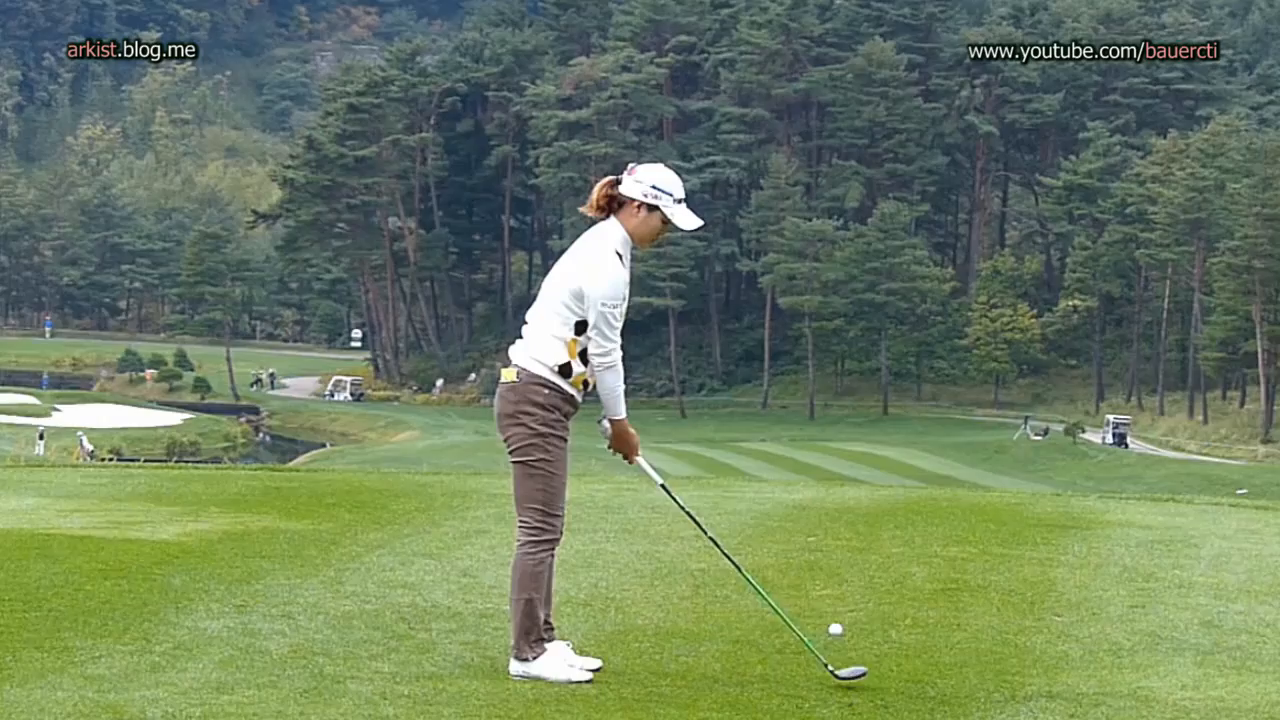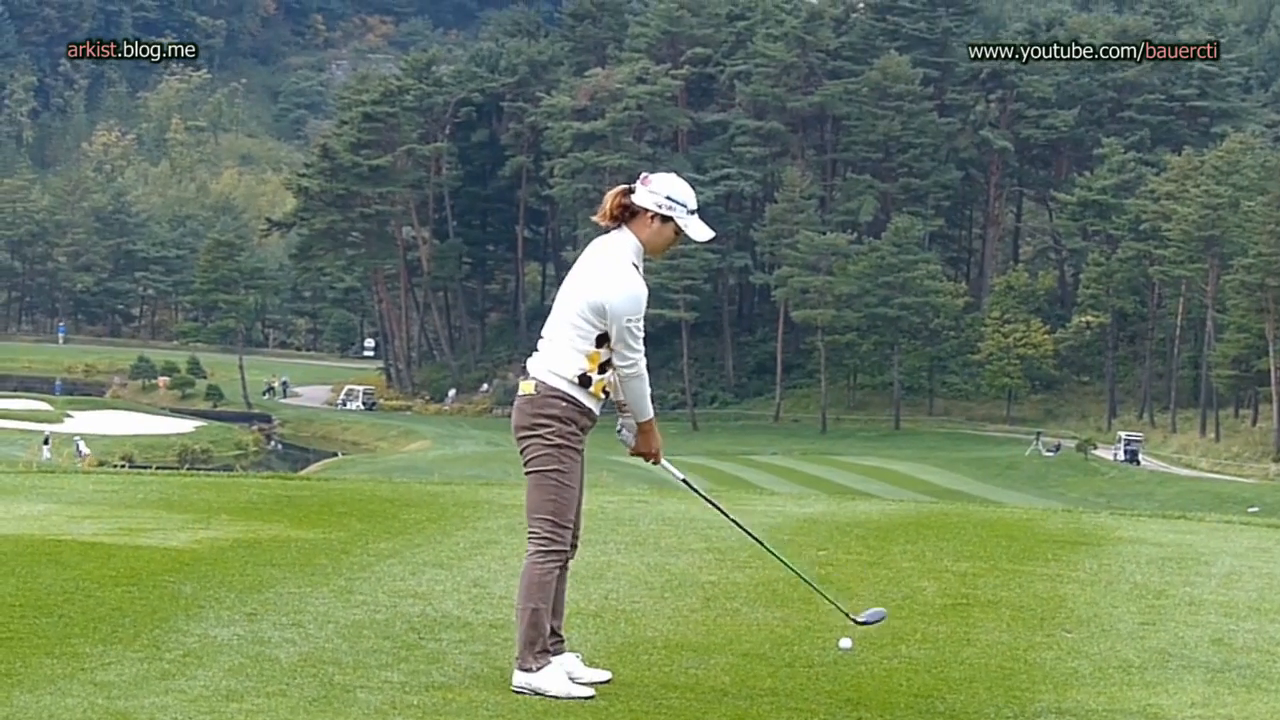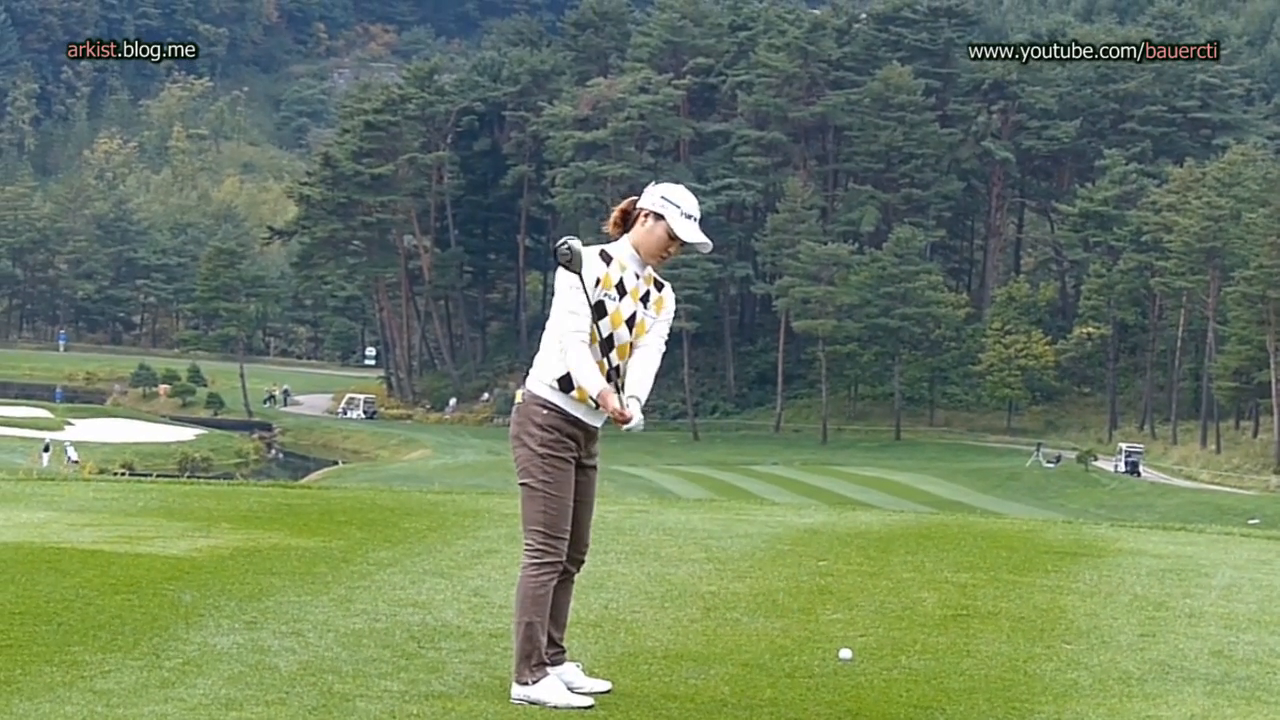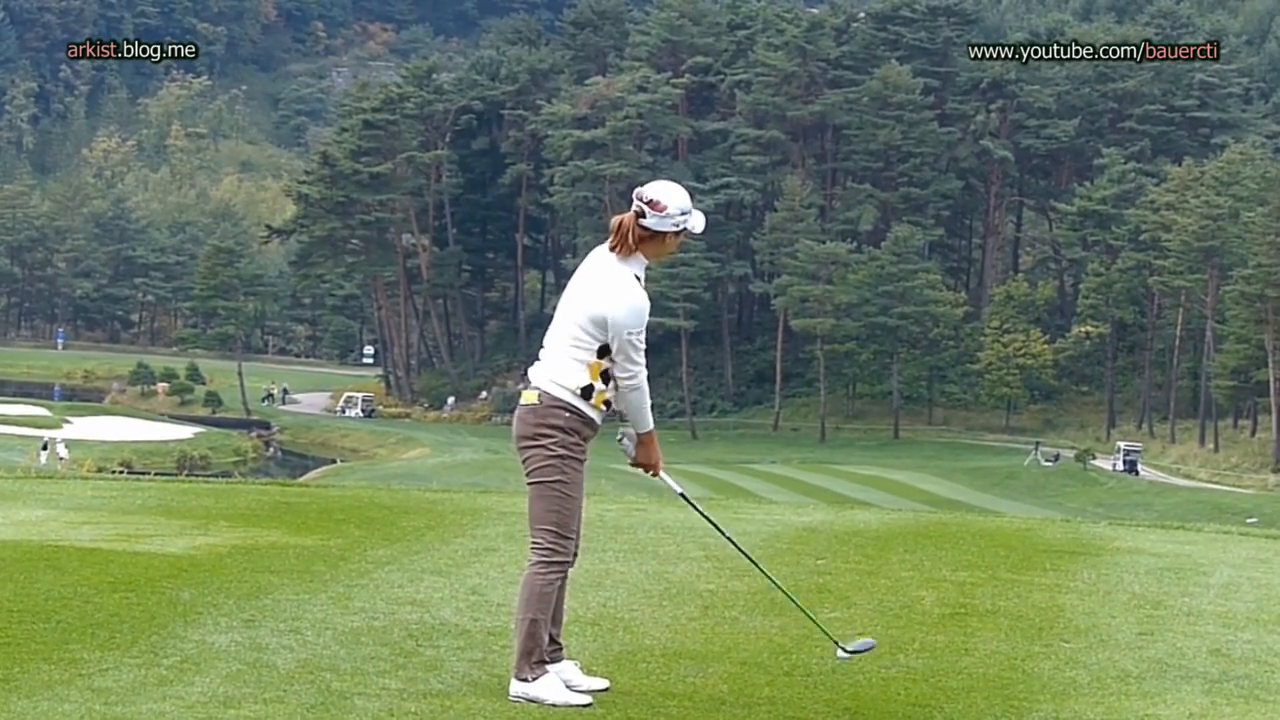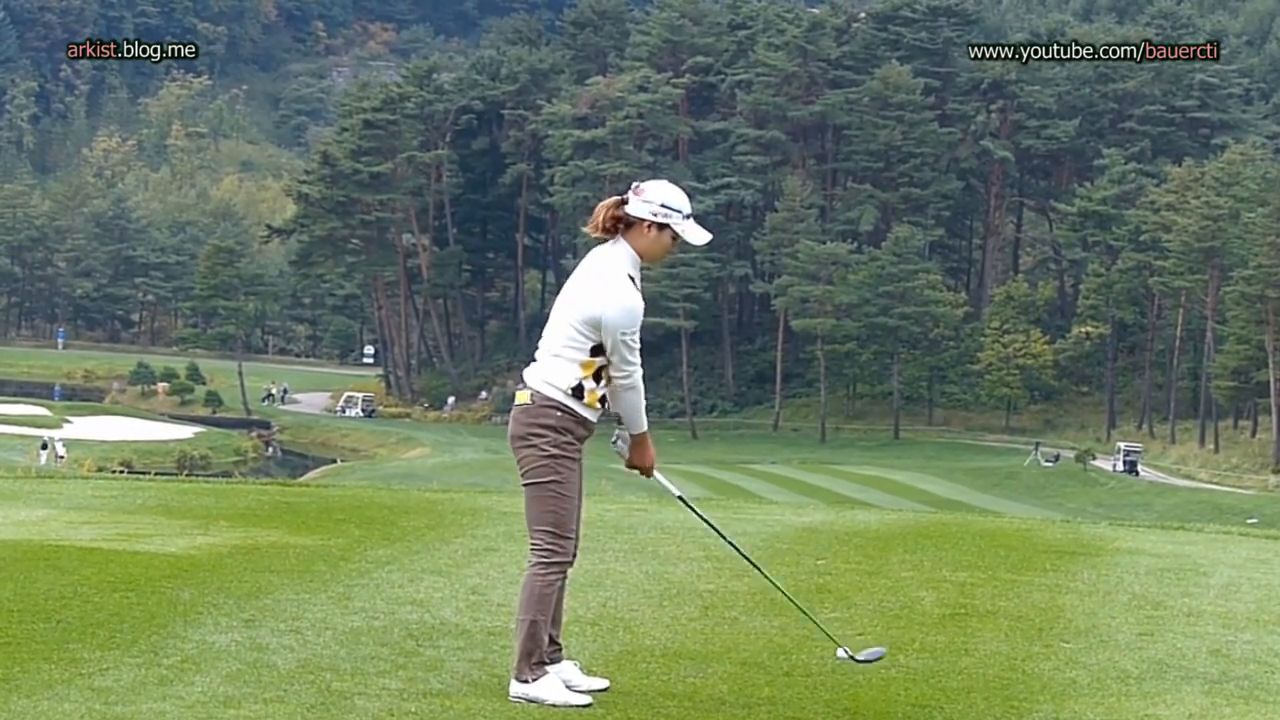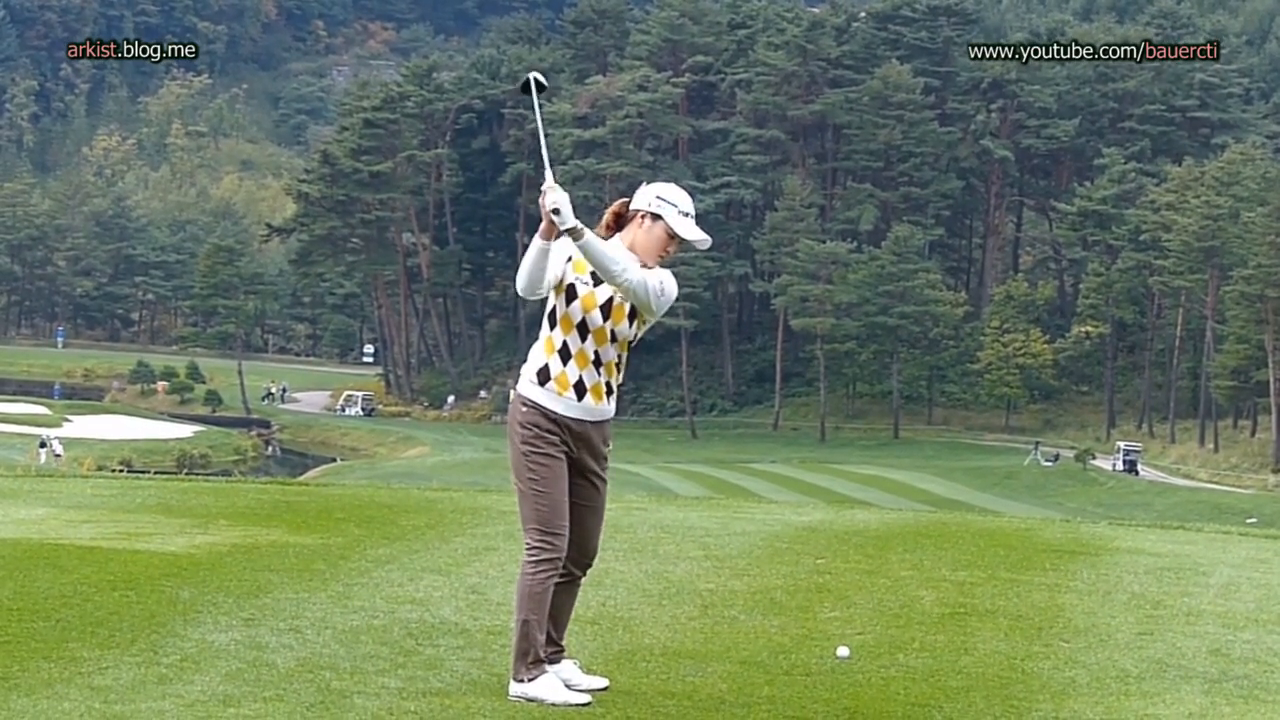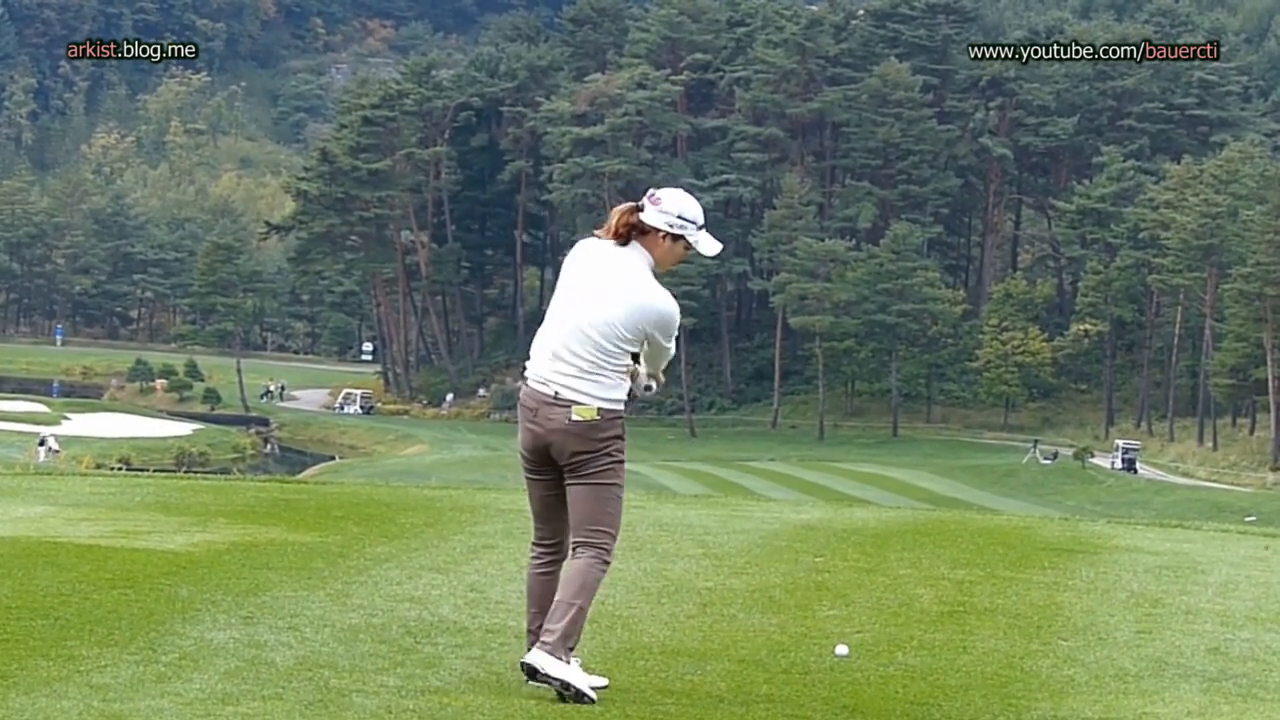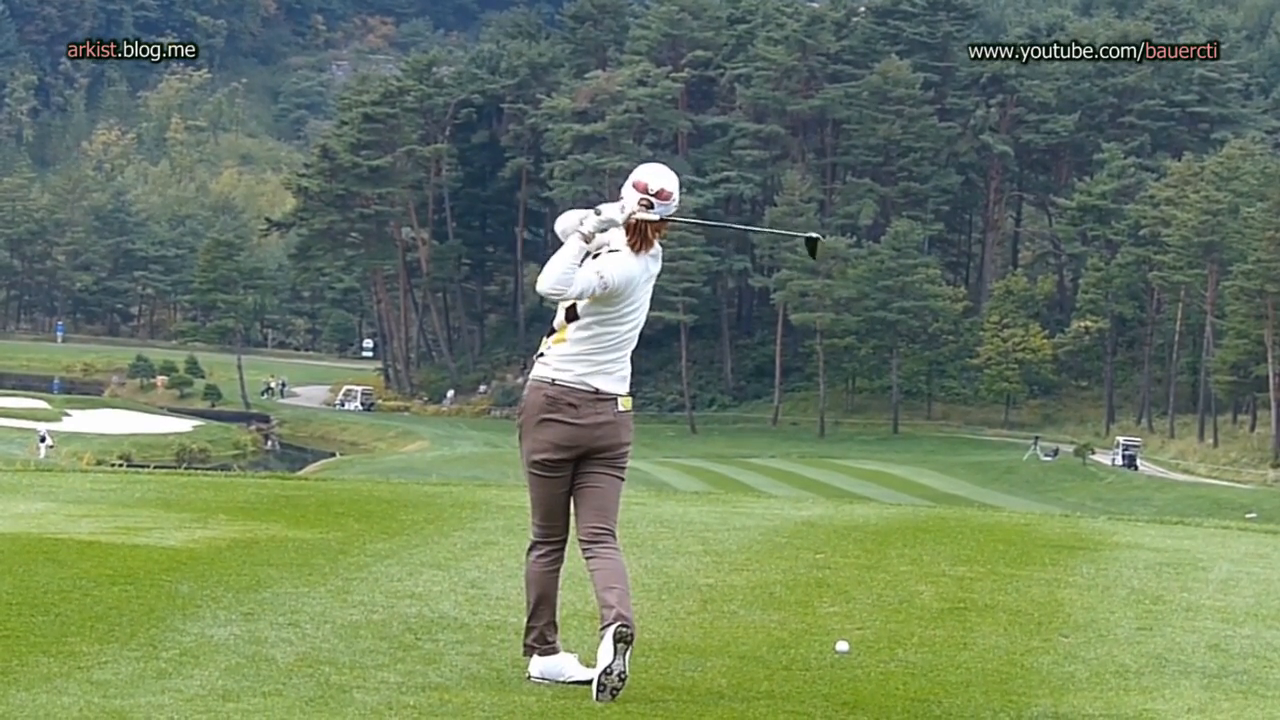
dt=0.7s
person 1, frame 1
left shoulder: (604, 244)
right shoulder: (607, 267)
left elbow: (598, 348)
right elbow: (605, 354)
left wrist: (615, 416)
right wrist: (620, 424)
left hip: (541, 396)
right hip: (535, 397)
left knee: (543, 530)
right knee: (541, 529)
left ankle: (543, 641)
right ankle: (526, 655)
person 1, frame 2
left shoulder: (606, 247)
right shoulder: (624, 282)
right elbow: (629, 362)
left wrist: (631, 411)
right wrist: (647, 426)
left hip: (557, 407)
right hip: (554, 411)
left knee: (563, 541)
right knee: (550, 540)
left ankle: (552, 652)
right ankle: (531, 665)
person 1, frame 3
left shoulder: (661, 297)
right shoulder: (587, 263)
left elbow: (646, 359)
right elbow: (573, 343)
left wrist: (632, 403)
right wrist: (604, 393)
left hip: (585, 429)
right hip: (547, 416)
left knee: (571, 554)
right knee: (546, 551)
left ankle: (553, 662)
right ankle: (528, 676)
person 1, frame 4
left shoulder: (607, 259)
right shoulder: (626, 295)
right elbow: (631, 374)
left wrist: (635, 426)
right wrist: (647, 437)
left hip: (560, 418)
right hip: (555, 421)
left knee: (562, 550)
right knee: (552, 550)
left ankle: (551, 660)
right ankle: (528, 674)
person 1, frame 5
left shoulder: (608, 264)
right shoulder: (619, 291)
right elbow: (625, 372)
left wrist: (633, 430)
right wrist: (640, 436)
left hip: (561, 422)
right hip: (548, 421)
left knee: (562, 551)
right knee: (551, 550)
left ankle: (550, 660)
right ankle: (527, 675)
person 1, frame 6
left shoulder: (660, 285)
right shoulder: (567, 255)
left elbow: (619, 277)
right elbow: (528, 288)
left wrist: (573, 227)
right wrist: (547, 229)
left hip: (593, 428)
right hip: (540, 416)
left knee: (580, 554)
right knee: (547, 548)
left ankle: (551, 659)
right ankle: (527, 674)
person 1, frame 7
left shoulder: (584, 255)
right shoulder: (659, 302)
right elbow: (660, 355)
right wrist: (652, 363)
left hip: (537, 406)
right hip: (591, 425)
left knee: (548, 541)
right knee: (593, 547)
left ankle: (544, 652)
right ankle: (553, 647)
person 1, frame 8
left shoulder: (620, 269)
right shoulder: (647, 255)
left elbow: (552, 286)
right elbow: (566, 224)
left wrist: (593, 226)
left hip: (552, 405)
right hip: (609, 414)
left knee: (548, 538)
right knee: (600, 537)
left ankle: (543, 653)
right ankle: (618, 625)
